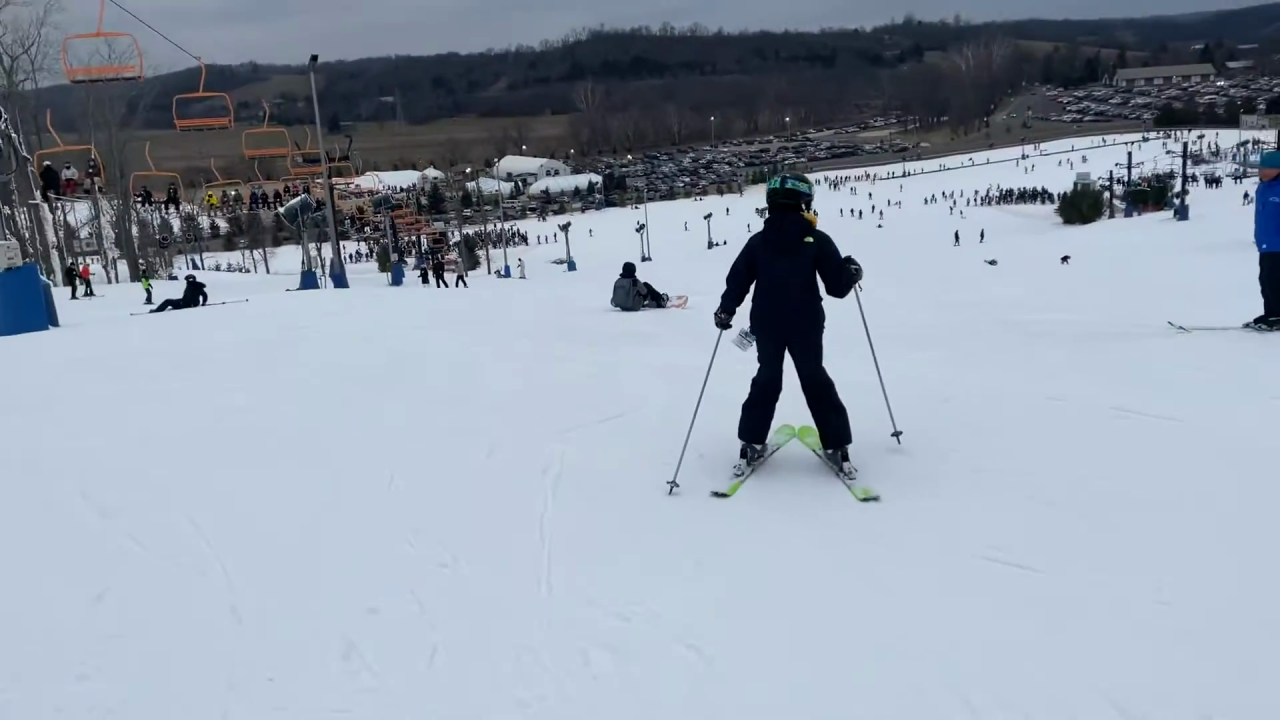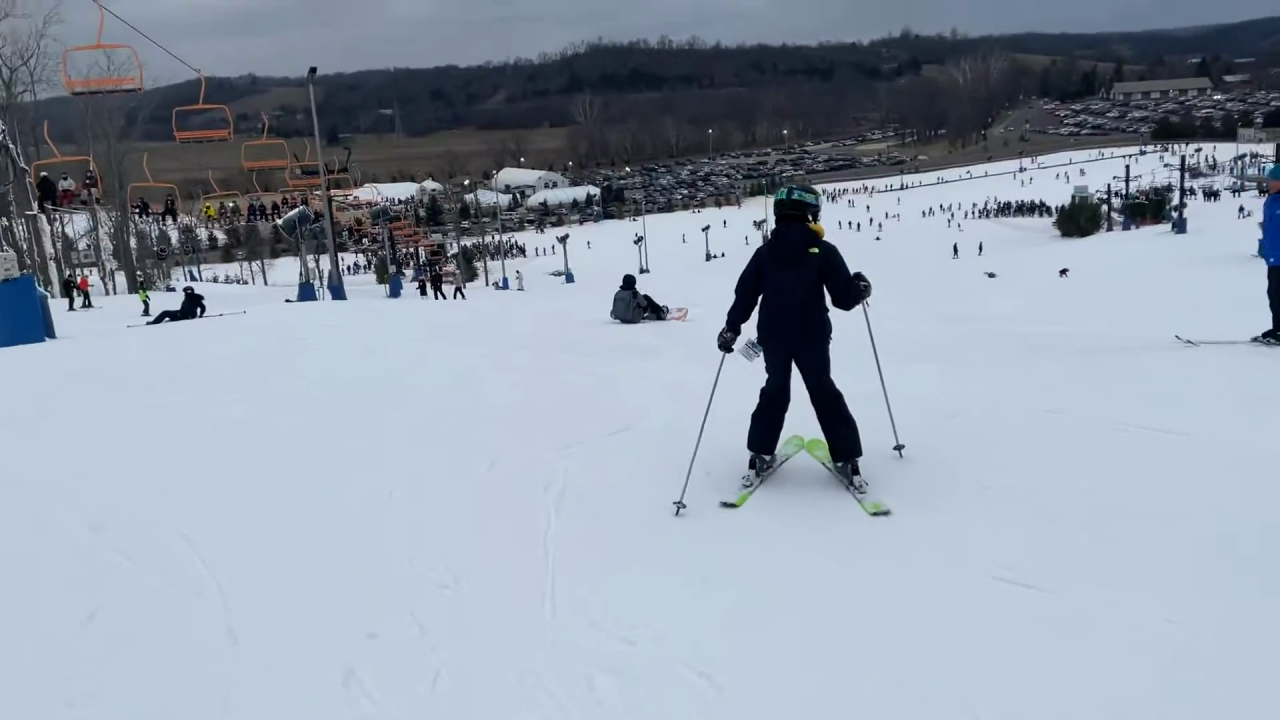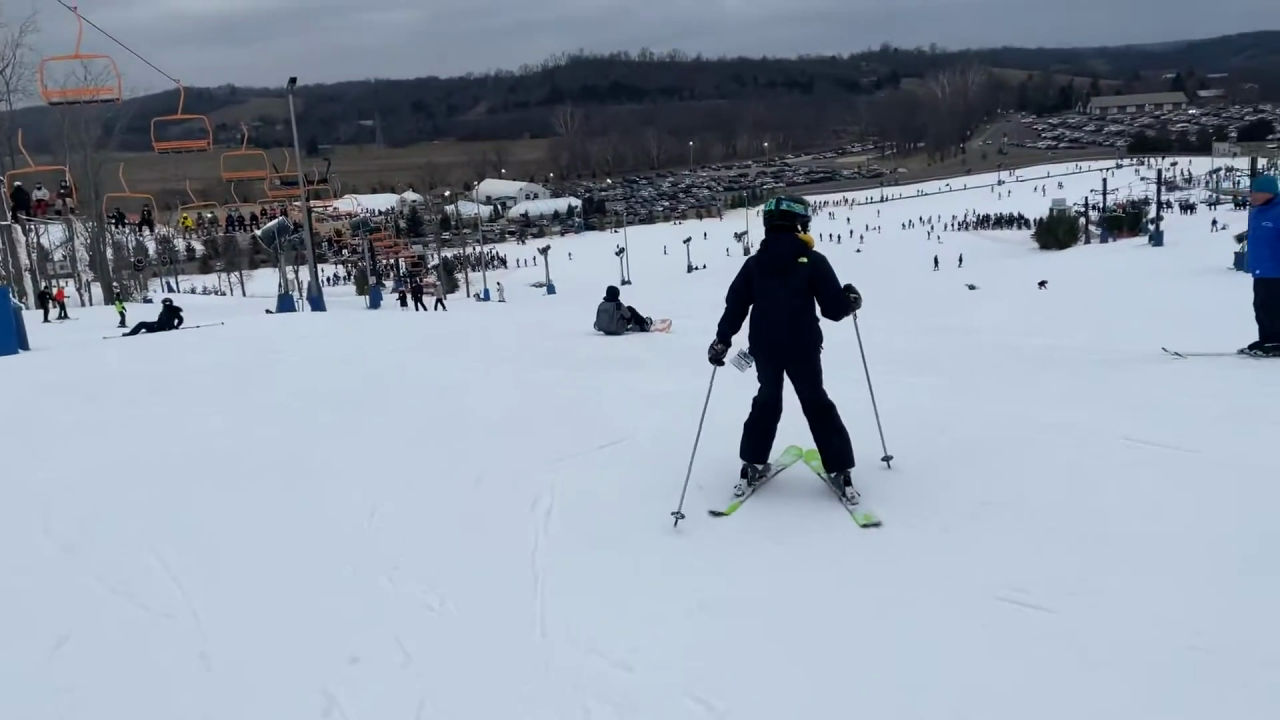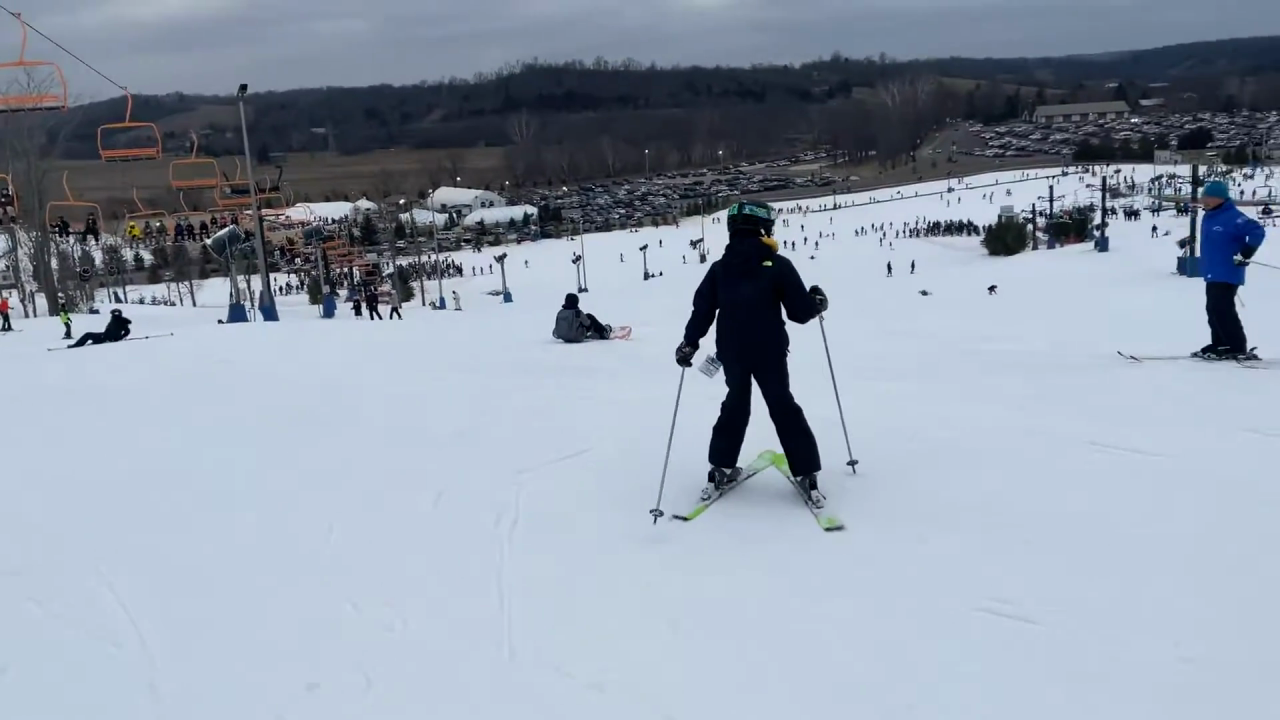
dt=0.1s
person 1, frame 1
left shoulder: (757, 242)
right shoulder: (817, 241)
left elbow: (737, 283)
right elbow: (837, 287)
left wrist: (726, 311)
right wrist: (852, 274)
left hip: (766, 326)
right hip: (806, 326)
left knee: (766, 380)
right knee: (816, 382)
left ankle: (751, 444)
right ankle: (837, 448)
person 1, frame 2
left shoulder: (764, 253)
right shoulder: (824, 251)
left elbow: (745, 295)
right elbow: (843, 298)
left wrist: (731, 327)
right wrist: (860, 290)
left hip: (773, 337)
right hip: (812, 337)
left knee: (774, 391)
right knee: (824, 394)
left ankle: (760, 455)
right ankle: (847, 461)
person 1, frame 3
left shoulder: (754, 263)
right shoulder: (813, 261)
left elbow: (736, 305)
right elbow: (833, 309)
left wrist: (722, 339)
right wrist: (851, 301)
left hip: (764, 347)
right hip: (803, 347)
left knee: (767, 401)
right knee: (817, 404)
left ankle: (753, 465)
right ankle: (840, 471)
person 1, frame 4
left shoulder: (719, 268)
right shoulder: (777, 265)
left elbow: (703, 310)
right elbow: (799, 311)
left wrist: (689, 343)
right wrist: (817, 303)
left hip: (731, 352)
right hip: (769, 352)
left knee: (735, 404)
right knee: (783, 408)
left ankle: (721, 469)
right ankle: (806, 474)
